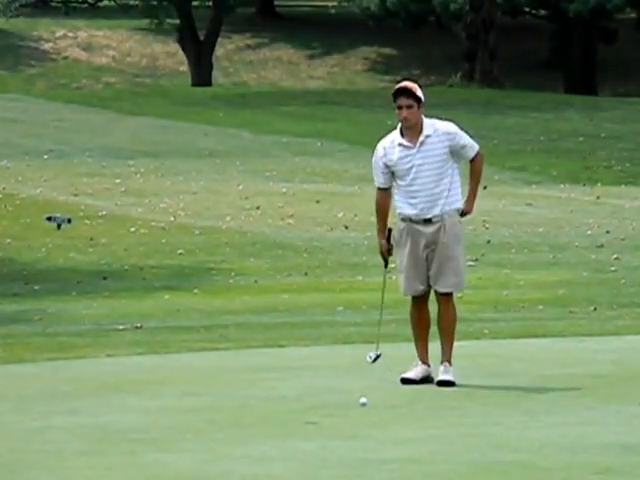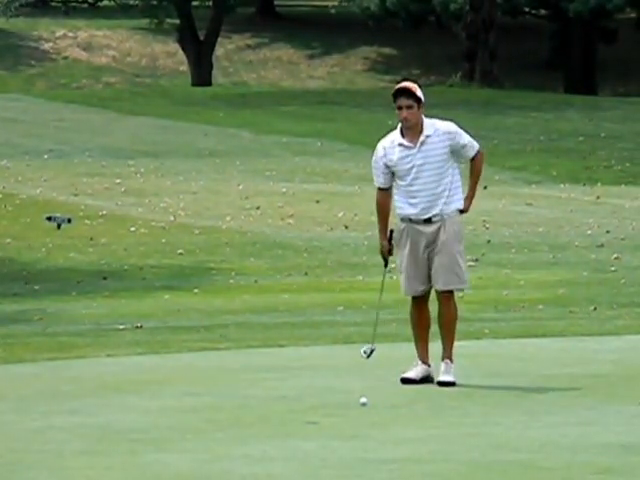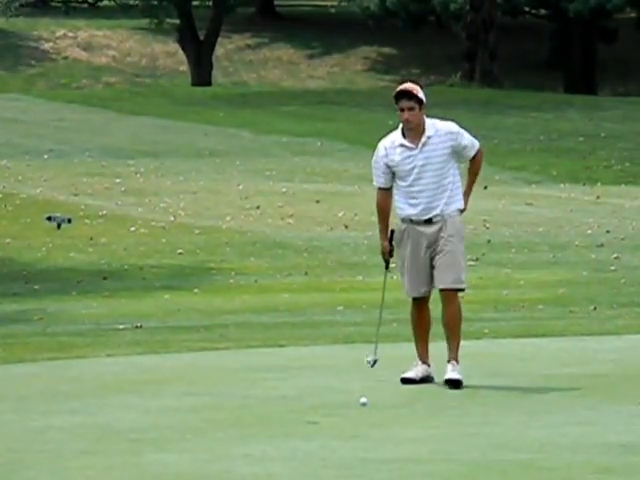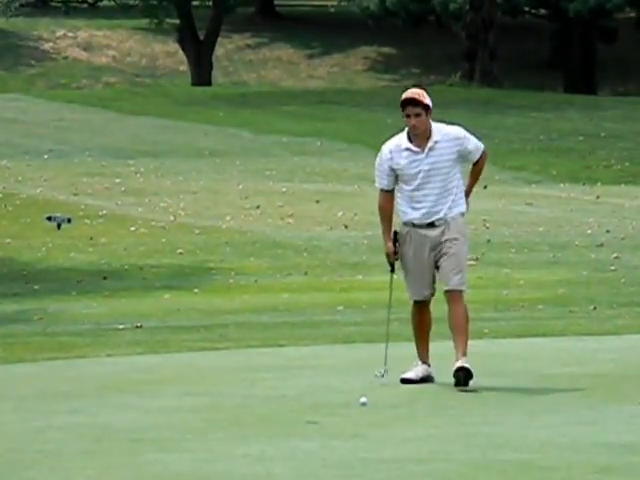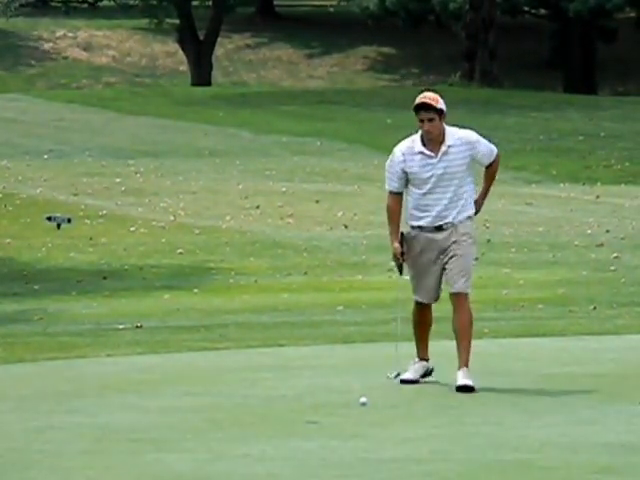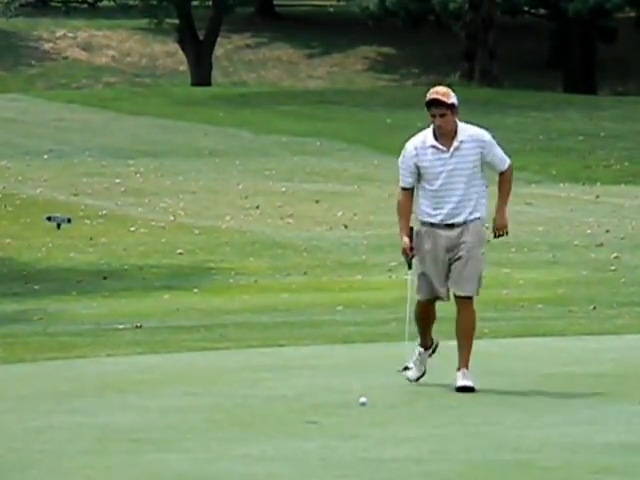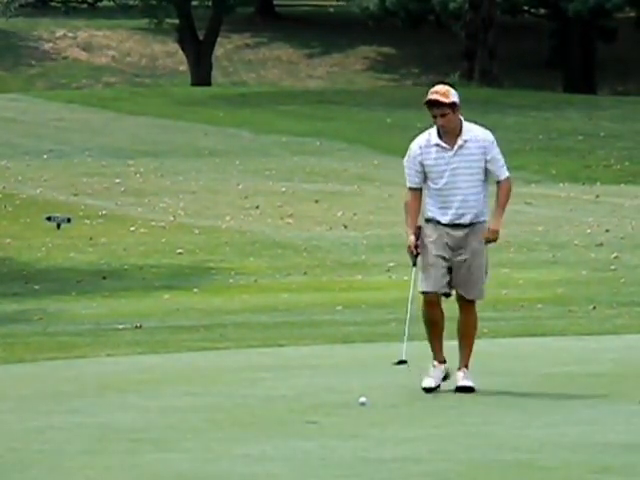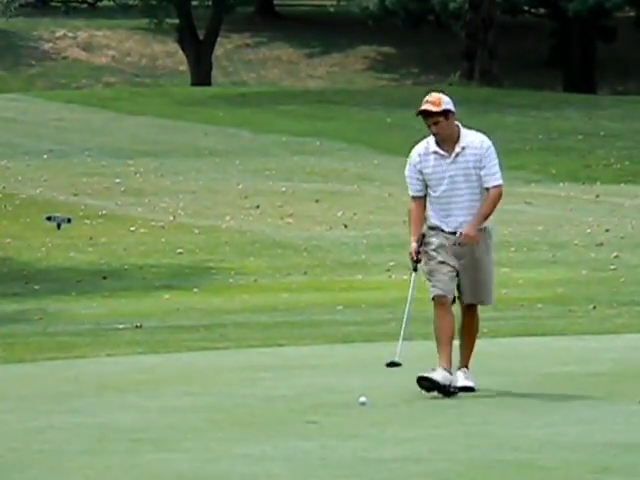
dt=0.2s
person 1, frame 1
left shoulder: (447, 133)
right shoulder: (385, 148)
left elbow: (476, 156)
right elbow: (383, 192)
left wrist: (471, 197)
right wrist: (381, 235)
left hip: (445, 222)
right hip: (410, 227)
left knee: (444, 294)
right knee: (417, 297)
left ankle: (446, 364)
right ankle: (423, 364)
person 1, frame 2
left shoulder: (447, 132)
right shoulder: (385, 148)
left elbow: (476, 154)
right elbow: (383, 193)
left wrist: (470, 195)
right wrist: (382, 235)
left hip: (446, 222)
right hip: (411, 228)
left knee: (445, 293)
right knee: (417, 297)
left ankle: (447, 361)
right ankle: (423, 364)
person 1, frame 3
left shoulder: (449, 132)
right shoulder: (386, 148)
left elbow: (476, 153)
right elbow: (384, 193)
left wrist: (466, 193)
right wrist: (383, 236)
left hip: (447, 222)
right hip: (411, 228)
left knee: (449, 291)
right knee: (418, 297)
left ankle: (453, 362)
right ankle: (423, 364)
person 1, frame 4
left shoulder: (454, 137)
right shoulder: (390, 151)
left elbow: (480, 154)
right elbow: (386, 195)
left wrist: (467, 191)
right wrist: (387, 238)
left hip: (450, 225)
right hip: (414, 231)
left knee: (455, 292)
right knee: (419, 300)
left ankle: (461, 359)
right ankle: (423, 364)
person 1, frame 5
left shoulder: (467, 141)
right shoulder: (402, 153)
left elbow: (493, 157)
right elbow: (394, 197)
left wrist: (482, 197)
right wrist: (394, 239)
left hip: (458, 228)
right hip: (421, 233)
left knee: (460, 295)
right knee: (423, 300)
left ankle: (463, 369)
right ankle: (422, 361)
person 1, frame 6
left shoulder: (479, 139)
right shoulder: (414, 147)
left elbow: (505, 170)
right elbow: (406, 193)
left wrist: (501, 212)
right wrist: (404, 233)
left hip: (469, 228)
right hip: (430, 230)
left knee: (465, 298)
right knee: (426, 298)
left ankle: (463, 370)
right ankle: (426, 345)
person 1, frame 7
left shoulder: (483, 139)
right shoulder: (420, 147)
left elbow: (503, 181)
right elbow: (414, 192)
left wrist: (496, 219)
right wrist: (411, 232)
left hip: (474, 229)
right hip: (435, 229)
left knee: (467, 301)
right knee: (431, 296)
left ankle: (463, 369)
right ankle: (438, 362)
person 1, frame 8
left shoulder: (481, 145)
right shoulder: (419, 155)
left elbow: (495, 190)
right elbow: (417, 200)
left wrist: (474, 225)
right wrist: (414, 239)
left hip: (474, 235)
right hip: (438, 237)
left knee: (470, 306)
right knee: (441, 300)
left ankle: (463, 368)
right ankle: (444, 371)
